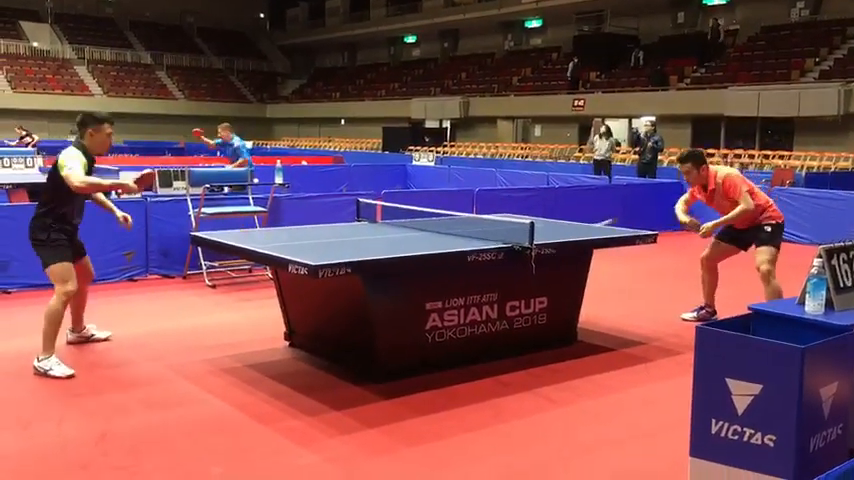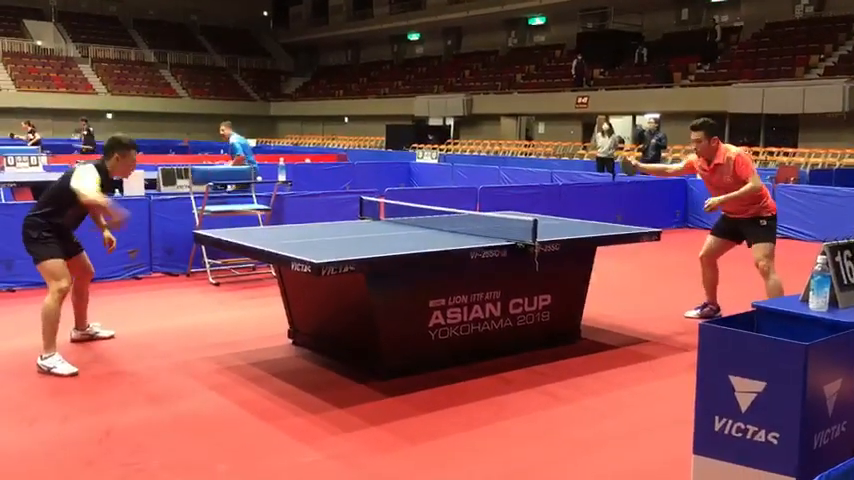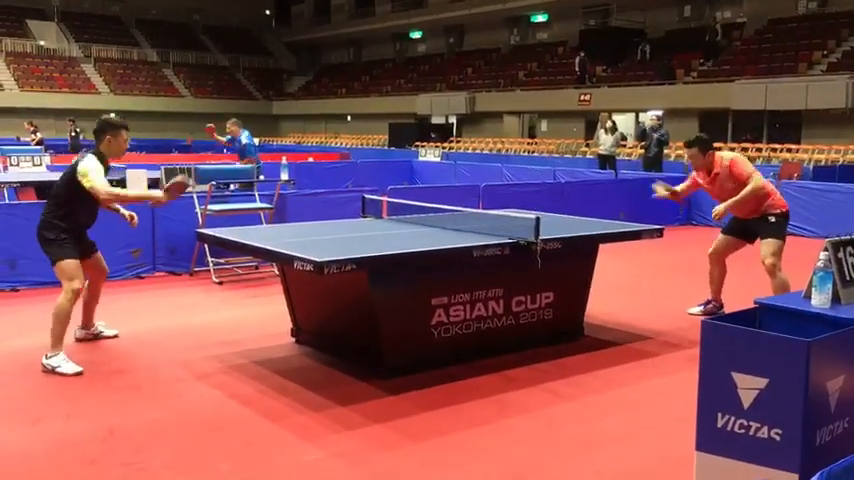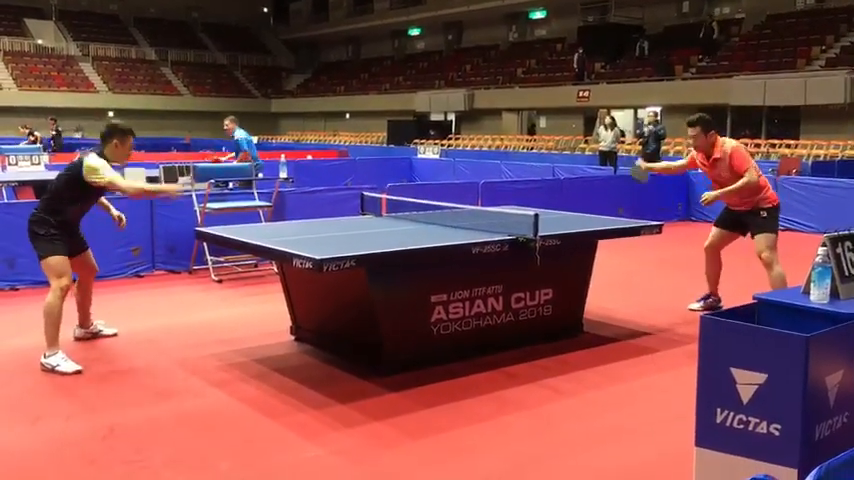
dt=0.4s
person 1, frame 1
left shoulder: (86, 158)
right shoulder: (72, 156)
left elbow: (93, 191)
right elbow: (78, 184)
left wrist: (116, 211)
right wrist: (118, 185)
left hip: (65, 230)
right hip: (47, 231)
left knee: (86, 278)
right knee: (66, 289)
left ankle: (78, 330)
right ankle: (45, 358)
person 1, frame 2
left shoulder: (104, 176)
right shoulder: (89, 172)
right elbow: (90, 200)
left wrist: (104, 229)
right wrist: (115, 216)
left hip: (59, 230)
right hip: (42, 230)
left knee: (86, 276)
right knee: (61, 286)
left ankle: (82, 328)
right ankle: (48, 357)
person 1, frame 3
left shoulder: (97, 162)
right shoulder: (88, 163)
right elbow: (105, 194)
left wrist: (121, 211)
right wrist: (152, 196)
left hip: (75, 231)
right hip: (55, 231)
left knee: (99, 275)
right knee: (74, 287)
left ankle: (86, 328)
right ankle: (53, 356)
person 1, frame 4
left shoulder: (99, 162)
right shoulder: (92, 162)
right elbow: (126, 188)
left wrist: (110, 209)
right wrist: (167, 189)
left hip: (66, 225)
right hip: (47, 226)
left knee: (88, 272)
right knee: (61, 284)
left ankle: (86, 326)
right ankle: (51, 354)
person 2, frame 1
left shoulder: (726, 177)
right shoulder: (697, 186)
left elbow: (748, 207)
right elbow: (683, 202)
left wrist: (715, 224)
right wrist: (682, 217)
left hip: (765, 220)
right hip: (740, 224)
left knee: (764, 269)
right knee: (707, 260)
right ankle: (708, 309)
person 2, frame 2
left shoulder: (735, 155)
right shoulder: (697, 160)
left elbow: (755, 186)
right elbow: (670, 169)
left wrist: (722, 200)
right wrist: (639, 166)
left hip: (759, 213)
right hip: (732, 215)
left knee: (764, 266)
right knee: (706, 257)
right ankle: (712, 306)
person 2, frame 3
left shoulder: (731, 161)
right shoulder: (700, 175)
left elbow: (758, 185)
right elbow: (679, 192)
left wrist: (728, 205)
right wrist: (665, 191)
left hip: (771, 211)
right hip: (746, 216)
left knee: (770, 263)
right knee: (715, 255)
right ankle: (715, 303)
person 2, frame 4
left shoulder: (732, 149)
right shoulder: (698, 154)
left elbow: (753, 179)
right elbow: (675, 166)
left wrist: (717, 194)
right wrist: (647, 166)
left hip: (761, 204)
right hip: (736, 206)
left knee: (767, 257)
right knee: (710, 248)
right ankle: (712, 298)
